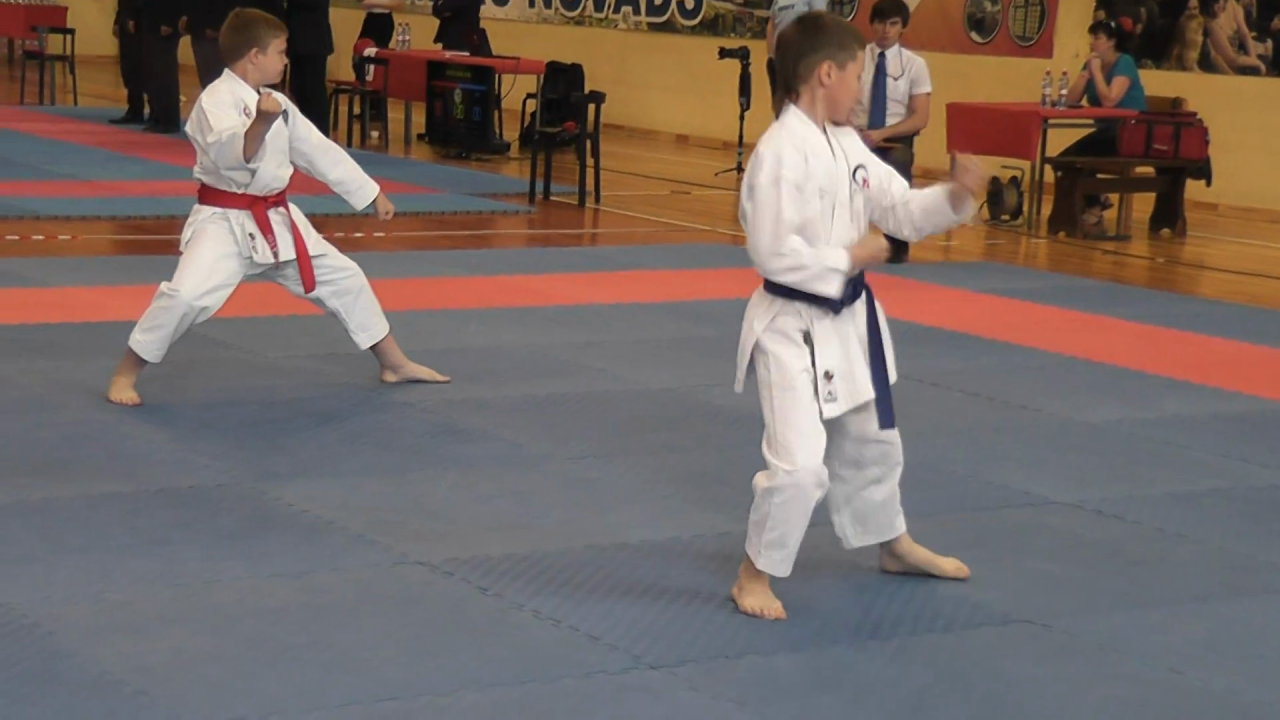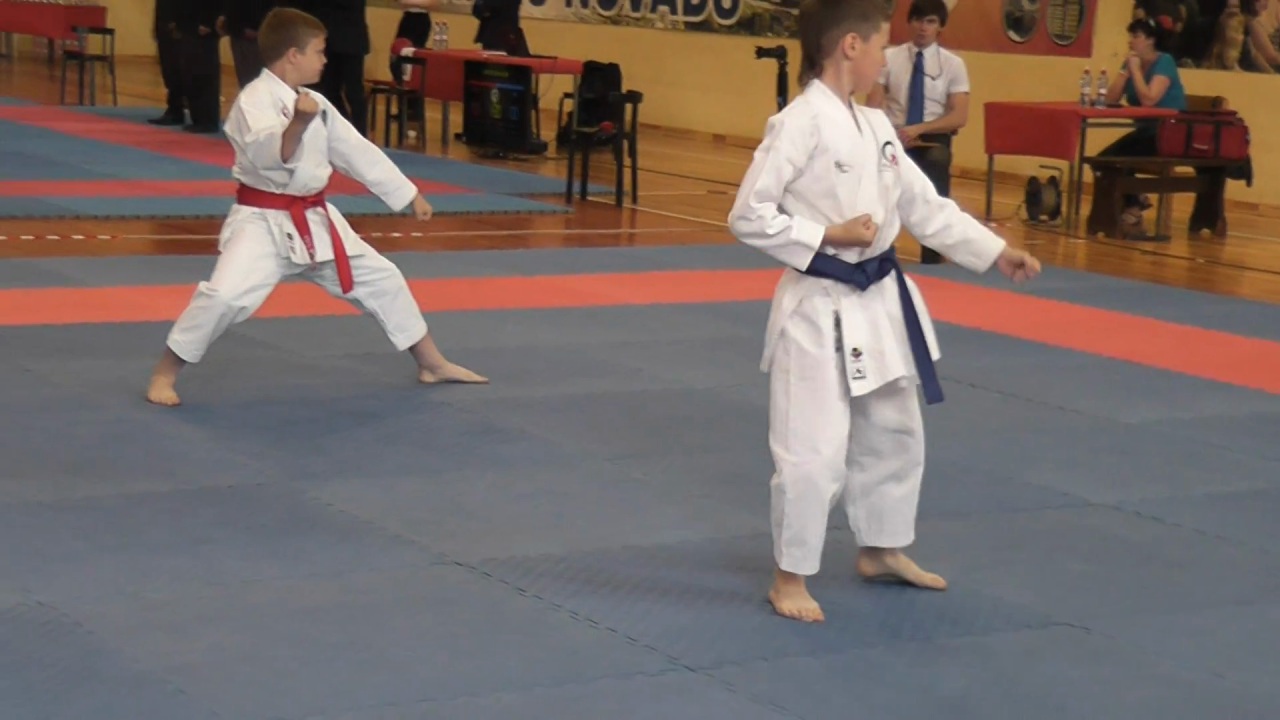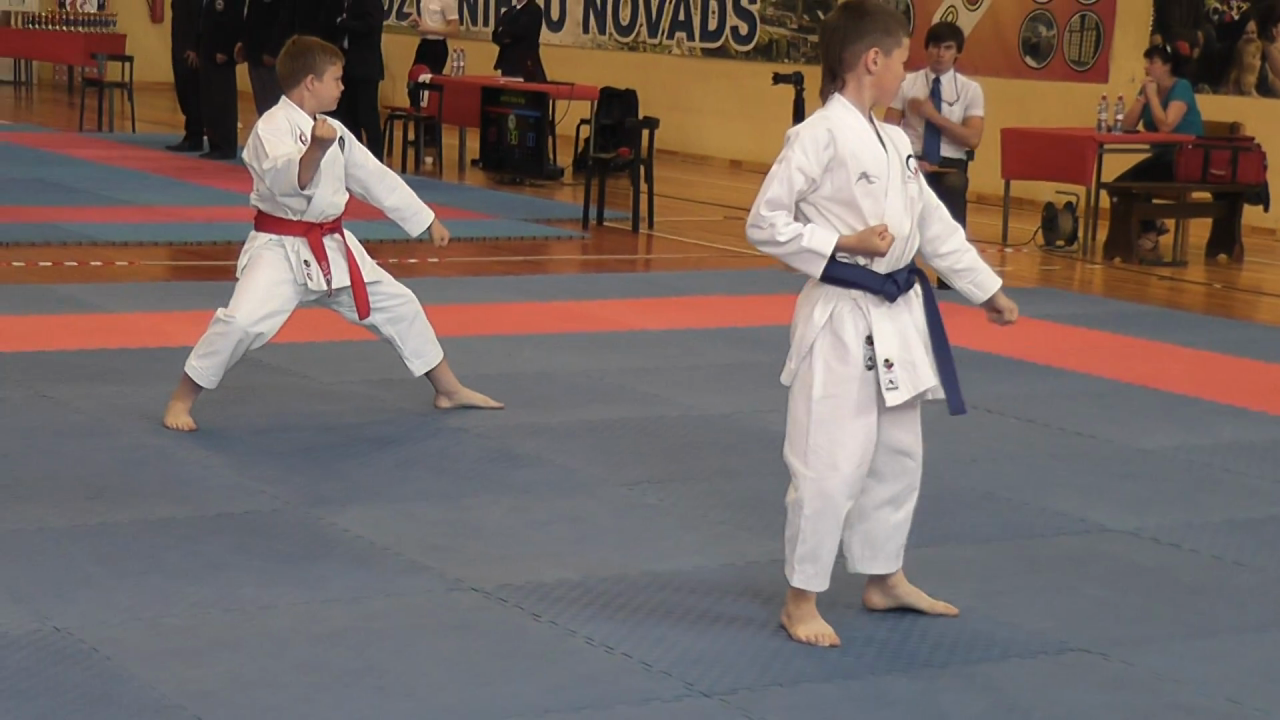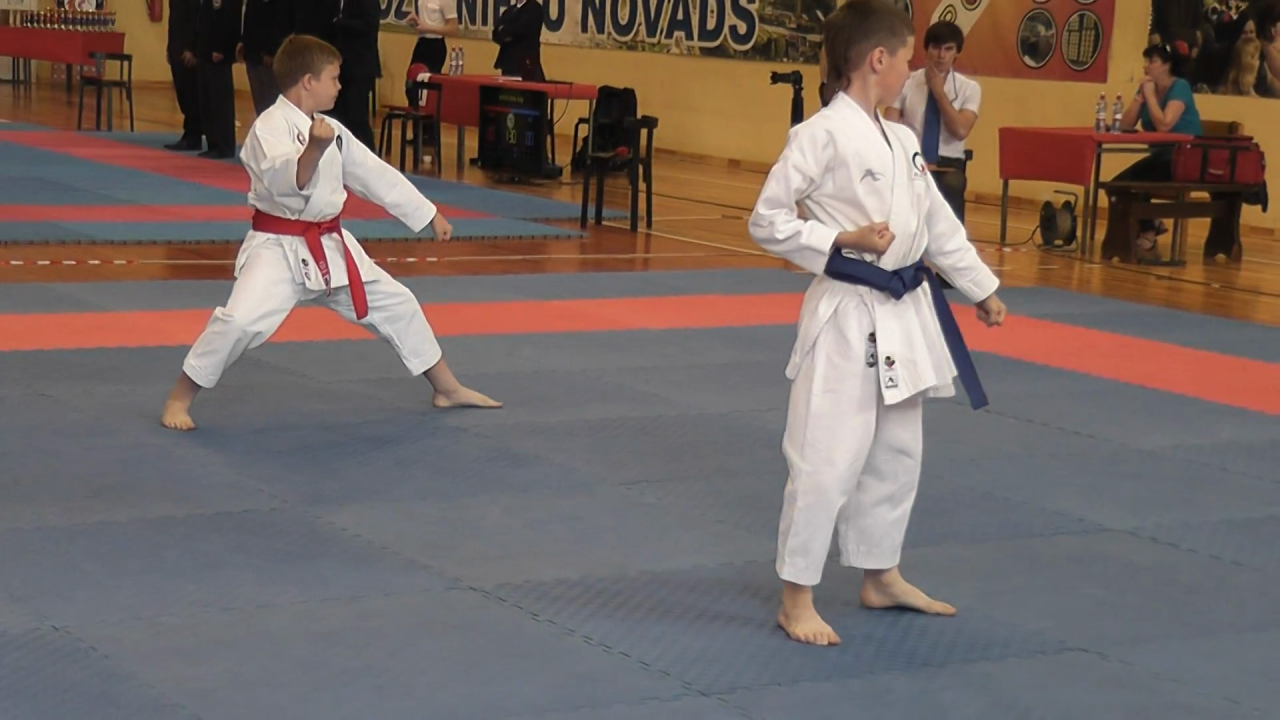
dt=0.2s
person 1, frame 1
left shoulder: (847, 145)
right shoulder: (780, 151)
left elbow: (904, 212)
right elbow: (777, 253)
left wrist: (955, 194)
right wrist: (851, 258)
left hip: (846, 318)
right hip: (792, 324)
left knee: (871, 441)
right knee: (799, 464)
left ankle: (895, 545)
right ankle: (754, 576)
person 1, frame 2
left shoulder: (876, 125)
right shoulder: (797, 124)
left elbow: (924, 206)
right elbow: (748, 217)
left wrist: (995, 249)
right wrist: (830, 235)
left hip: (879, 297)
right hip: (819, 304)
left knee: (895, 431)
right knee: (811, 452)
left ankle: (880, 550)
right ankle: (790, 577)
person 1, frame 3
left shoulder: (895, 141)
right shoulder: (819, 136)
left elbow: (936, 227)
right elbow: (764, 224)
left wrist: (987, 288)
right wrist: (845, 244)
left hip: (901, 312)
right hip: (843, 316)
left knee: (896, 458)
right knee: (829, 466)
left ankle: (884, 580)
right ankle: (801, 600)
person 1, frame 4
left shoulder: (902, 139)
right shoulder: (822, 134)
left elbow: (939, 226)
right elbow: (766, 220)
left wrist: (983, 289)
right wrist: (844, 240)
left hip: (906, 311)
right hip: (850, 314)
left knee: (896, 457)
right knee: (827, 460)
left ankle: (881, 578)
right ankle: (797, 597)
person 2, frame 1
left shoulder: (276, 102)
right shoulder: (215, 100)
left elbow: (320, 151)
right elbow: (232, 154)
left wrist: (372, 193)
right wrist: (262, 122)
left hip: (274, 219)
right hip: (225, 221)
left knee: (344, 278)
right knee: (186, 295)
left ankle: (394, 363)
right ankle: (125, 374)
person 2, frame 2
left shoulder: (314, 102)
right shoulder: (254, 99)
left elbow: (358, 151)
right elbow: (269, 154)
left wrist: (409, 194)
right wrist: (298, 122)
left hip: (313, 219)
right hip: (263, 221)
left knee: (381, 279)
right knee: (224, 295)
left ankle: (432, 364)
right ankle: (165, 374)
person 2, frame 3
left shoulder: (332, 129)
right shoulder: (272, 127)
left elbow: (376, 177)
right elbow: (287, 181)
left wrist: (427, 219)
right wrist: (316, 149)
left hip: (331, 245)
right hip: (281, 248)
left knee: (399, 305)
right knee: (241, 321)
left ankle: (449, 389)
right ankle: (182, 400)
person 2, frame 4
left shoulder: (330, 128)
right shoulder: (270, 126)
left elbow: (376, 173)
right elbow: (285, 182)
left wrist: (429, 214)
right wrist: (314, 149)
left hip: (329, 244)
right hip: (279, 247)
left knee: (397, 304)
right knee: (240, 320)
left ankle: (447, 388)
right ankle: (180, 399)
person 3, frame 1
left shoulder: (915, 64)
left elbow: (920, 119)
left wrist: (881, 133)
left hip: (895, 140)
left knee: (899, 162)
left ankle: (898, 244)
person 3, frame 2
left shoulder: (953, 64)
right shoulder: (888, 58)
left elbow: (958, 117)
right elbow: (873, 106)
left wrist: (917, 129)
left hip: (932, 138)
right hip: (894, 136)
left knee: (936, 162)
left ankle: (933, 245)
person 3, frame 3
left shoulder: (970, 89)
right shoulder: (906, 83)
left elbow: (973, 139)
left wrist: (934, 116)
left hip: (949, 164)
left knee: (953, 188)
person 3, frame 4
left shoulder: (969, 88)
right shoulder: (905, 82)
left elbow: (960, 130)
left wrist: (938, 90)
left hip: (948, 166)
left knee: (951, 187)
person 4, frame 1
left shoulder: (1125, 63)
right shoulder: (1092, 63)
left elbow: (1109, 100)
right elbow: (1071, 100)
left wrist: (1097, 70)
right wrist: (1087, 71)
right hip: (1106, 131)
left knee: (1077, 159)
right knee: (1065, 160)
left ankle: (1093, 209)
right ankle: (1094, 203)
person 4, frame 2
left shoulder: (1164, 62)
right shoulder: (1131, 62)
left elbow: (1148, 99)
right elbow: (1110, 99)
left wrist: (1136, 69)
right wrist: (1126, 70)
right hip: (1146, 130)
left knee: (1117, 158)
right knee: (1104, 159)
left ankle: (1131, 209)
right ankle: (1134, 201)
person 4, frame 3
left shoulder: (1181, 87)
right shoulder: (1148, 88)
left elbow: (1166, 125)
right elbow: (1127, 125)
left wrist: (1152, 95)
right wrist: (1142, 96)
right hip: (1162, 156)
left knee: (1133, 184)
right knee: (1121, 185)
left ankle: (1148, 234)
right ankle: (1151, 227)
person 4, frame 4
left shoulder: (1180, 87)
right shoulder: (1148, 87)
left elbow: (1164, 124)
right elbow: (1126, 125)
left wrist: (1150, 95)
right wrist: (1140, 95)
right hip: (1161, 155)
left knee: (1131, 183)
right knee: (1119, 184)
left ankle: (1146, 235)
right ankle: (1149, 226)
